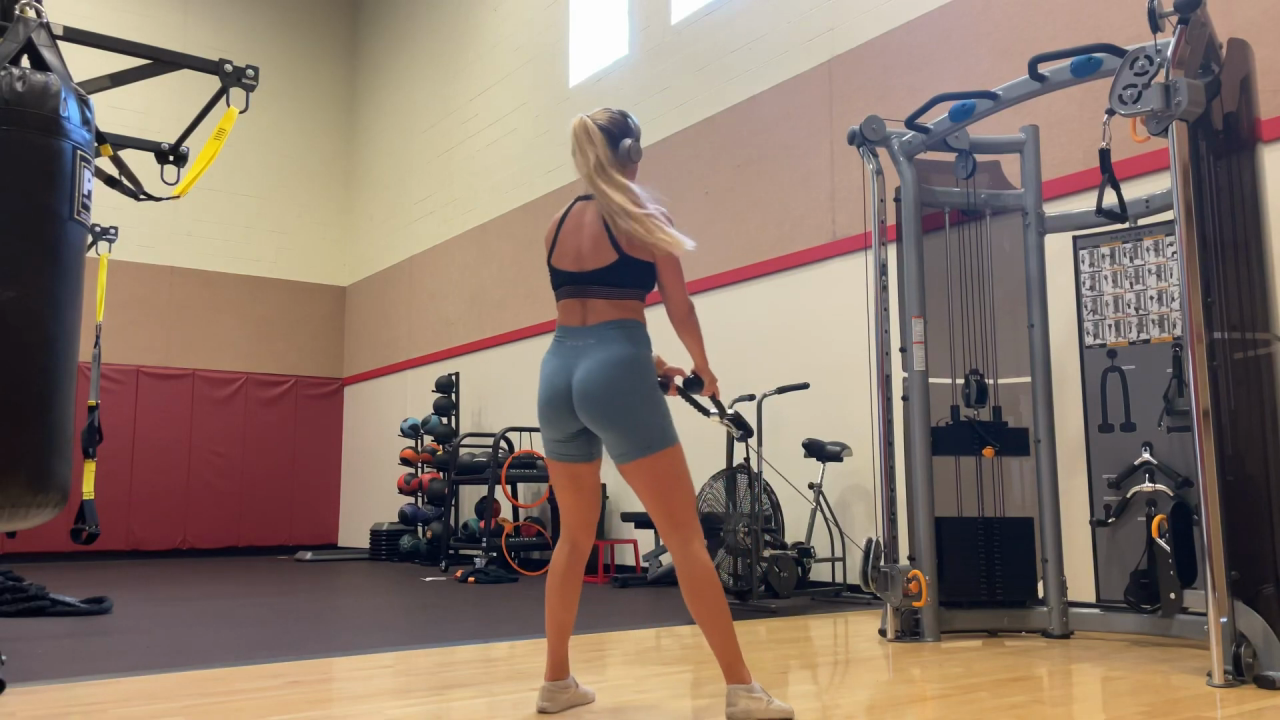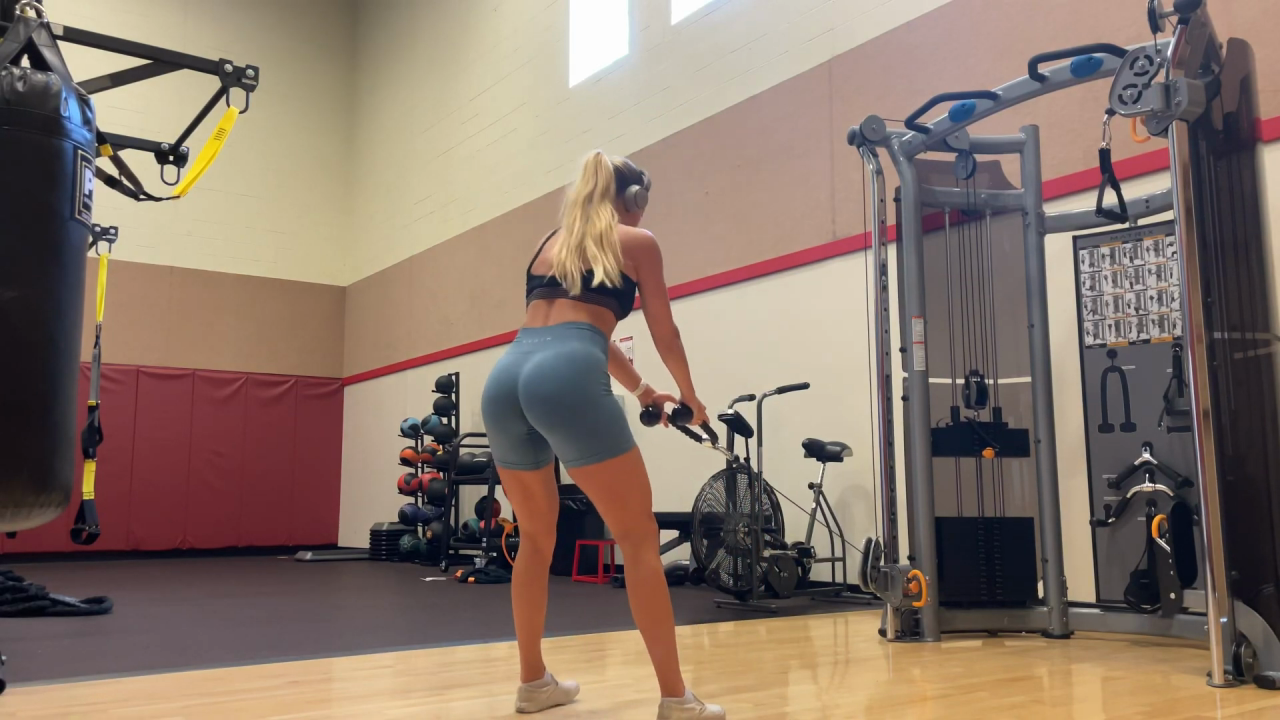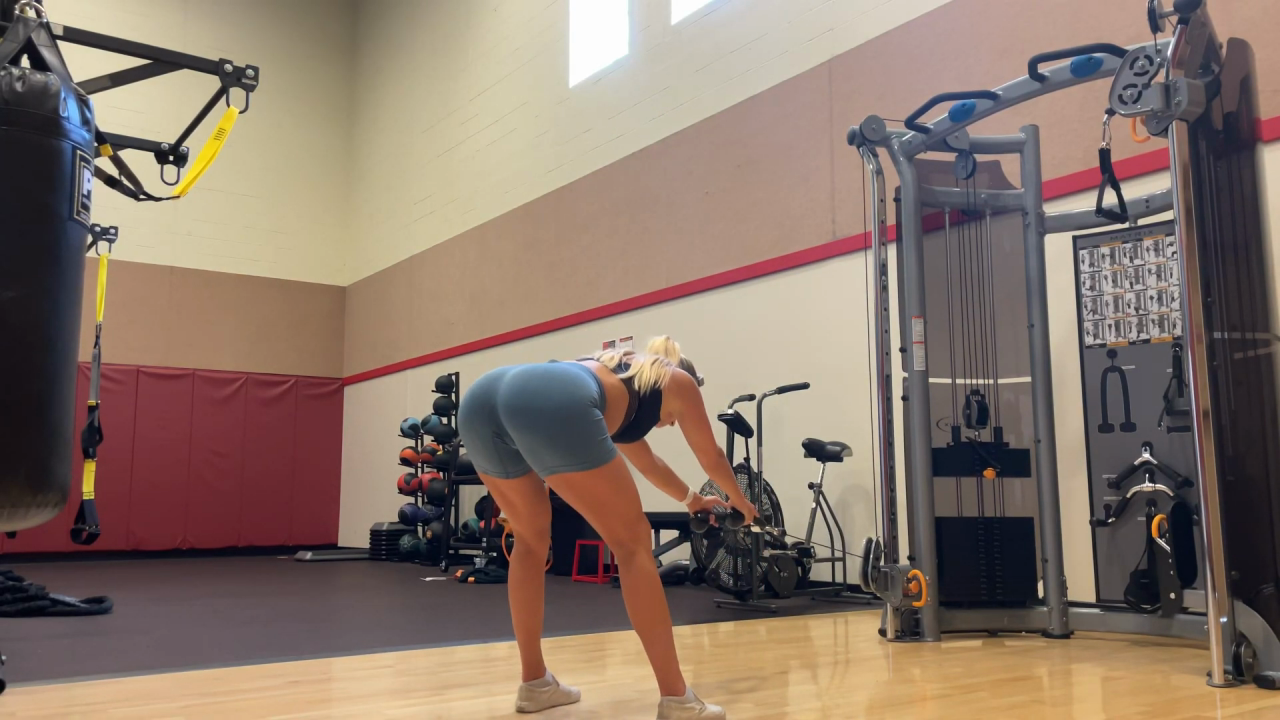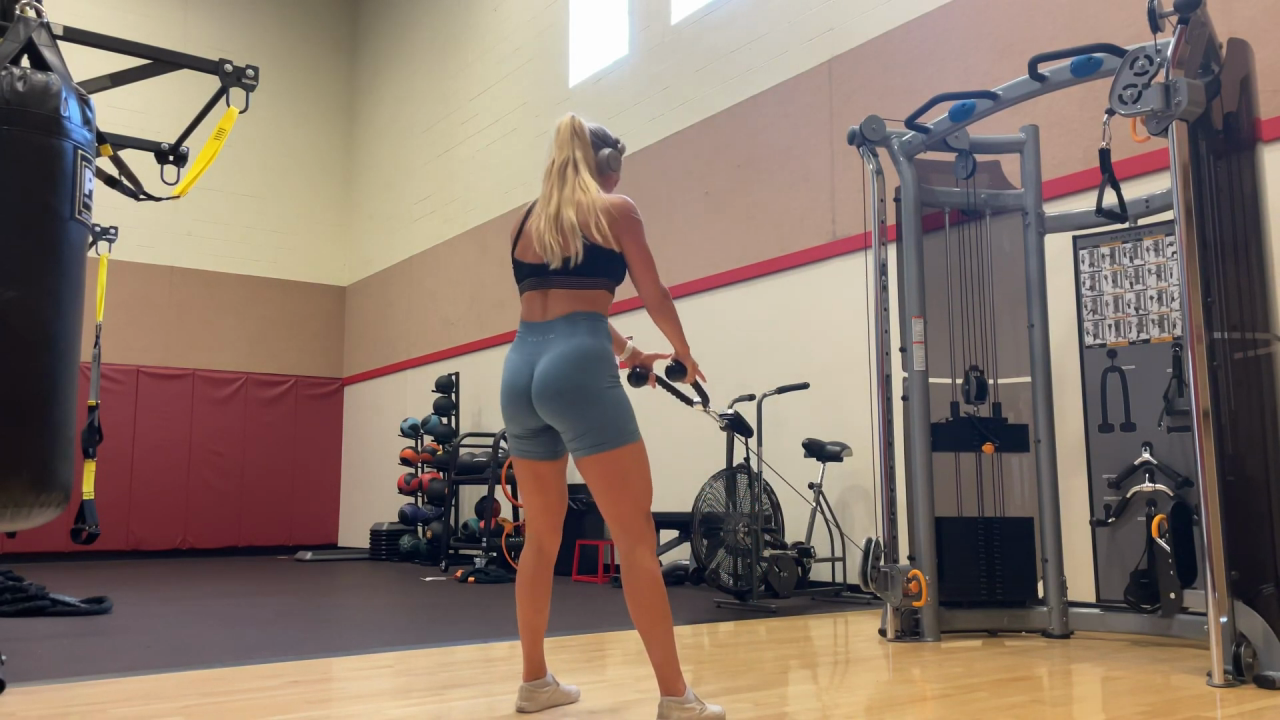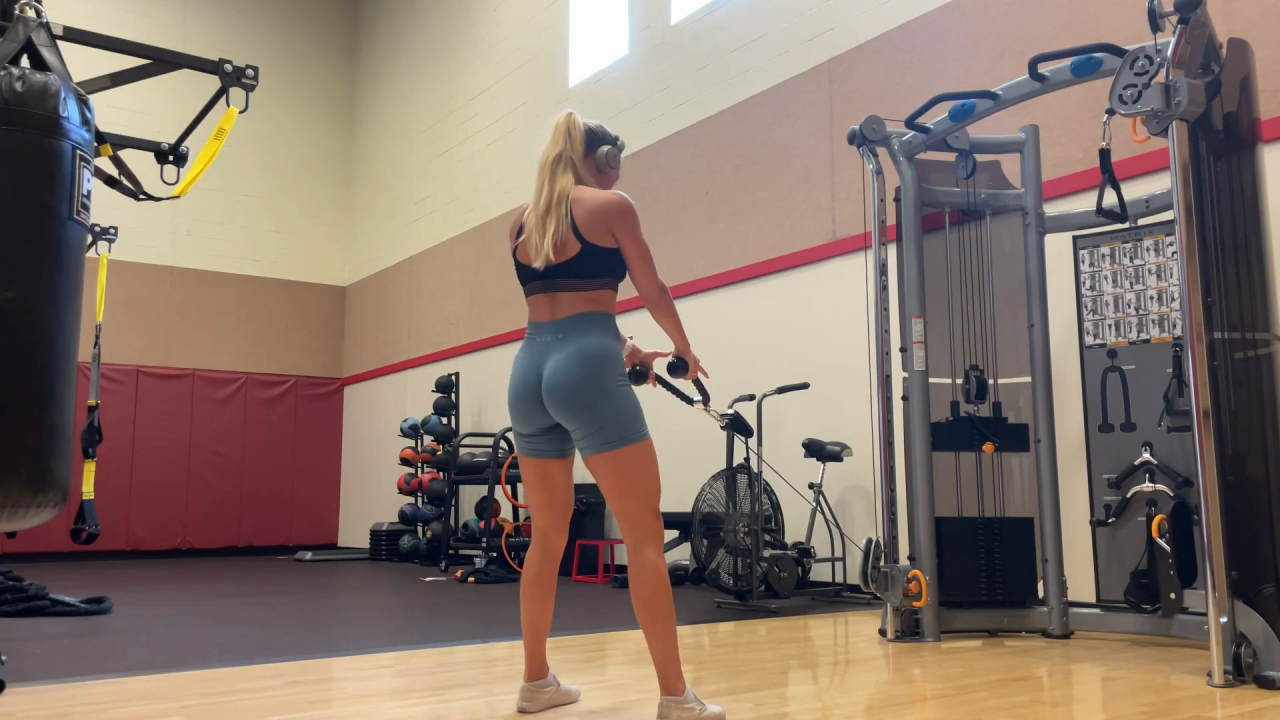
dt=1s
person 1, frame 1
left shoulder: (556, 226)
right shoulder: (648, 222)
right elbow: (680, 309)
right wrist: (702, 368)
left hip: (558, 374)
right hip: (615, 377)
left knee: (574, 536)
right knee: (685, 535)
person 1, frame 2
left shoulder: (551, 243)
right shoulder: (636, 241)
right elbow: (663, 332)
left wrist: (639, 388)
right wrist: (688, 395)
left hip: (506, 380)
right hip: (567, 383)
left knee: (536, 538)
right knee: (639, 538)
person 1, frame 3
left shoulder: (613, 366)
right shoulder: (679, 380)
left elbow: (645, 460)
right elbow: (712, 458)
left wrist: (692, 499)
right wrist: (739, 501)
left hip: (480, 398)
right hip: (551, 407)
left knee: (531, 539)
right knee: (631, 545)
left ankle: (535, 682)
person 1, frame 4
left shoulder: (527, 221)
right shoulder: (615, 208)
right elbow: (655, 296)
left wrist: (624, 350)
right wrist: (683, 353)
left hip: (520, 372)
right hip: (579, 373)
left knee: (541, 538)
right knee: (636, 540)
person 1, frame 5
left shoulder: (523, 221)
right shoulder: (611, 205)
right elbow: (652, 292)
left wrist: (623, 348)
right wrist: (684, 350)
left hip: (528, 372)
right hip: (586, 373)
left knee: (547, 536)
right knee: (644, 535)
